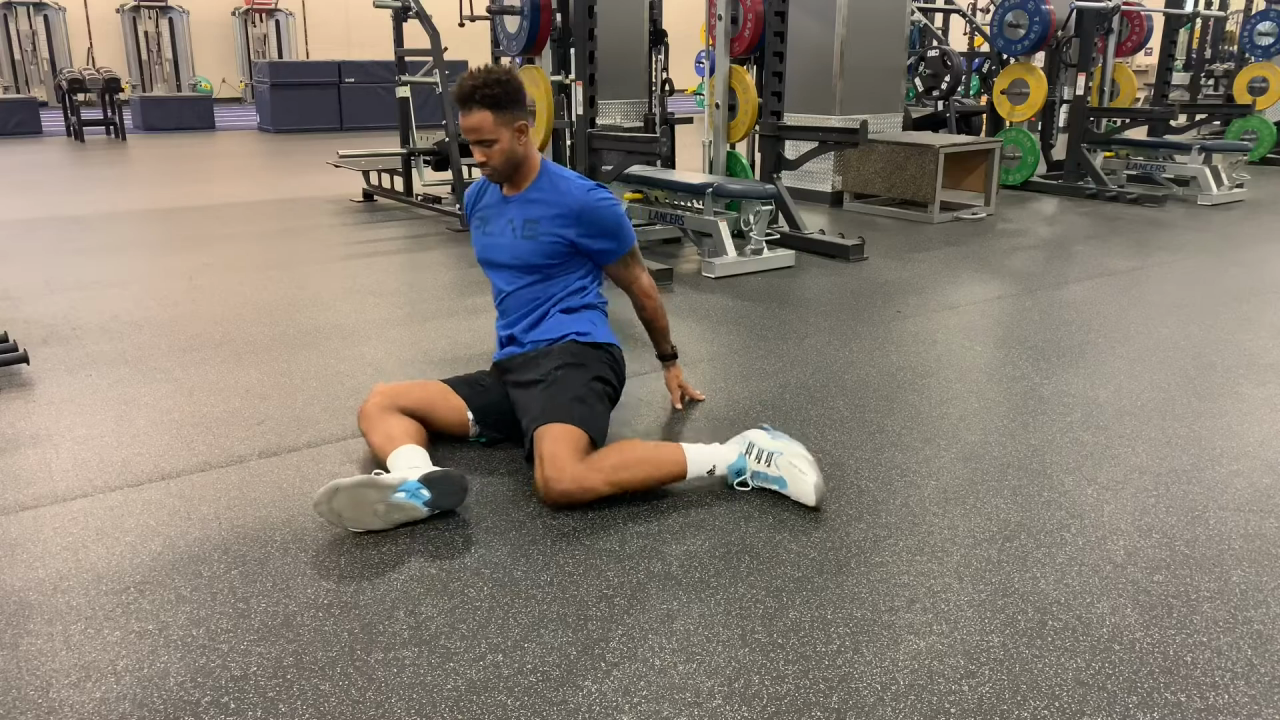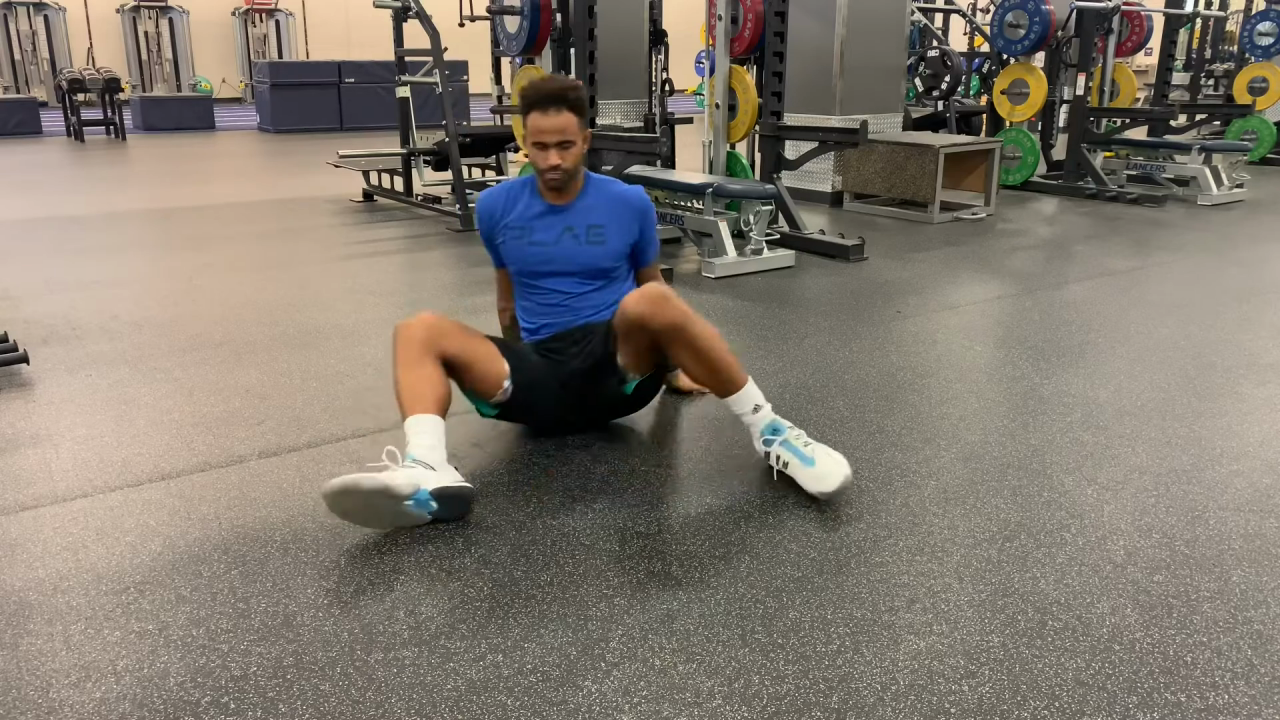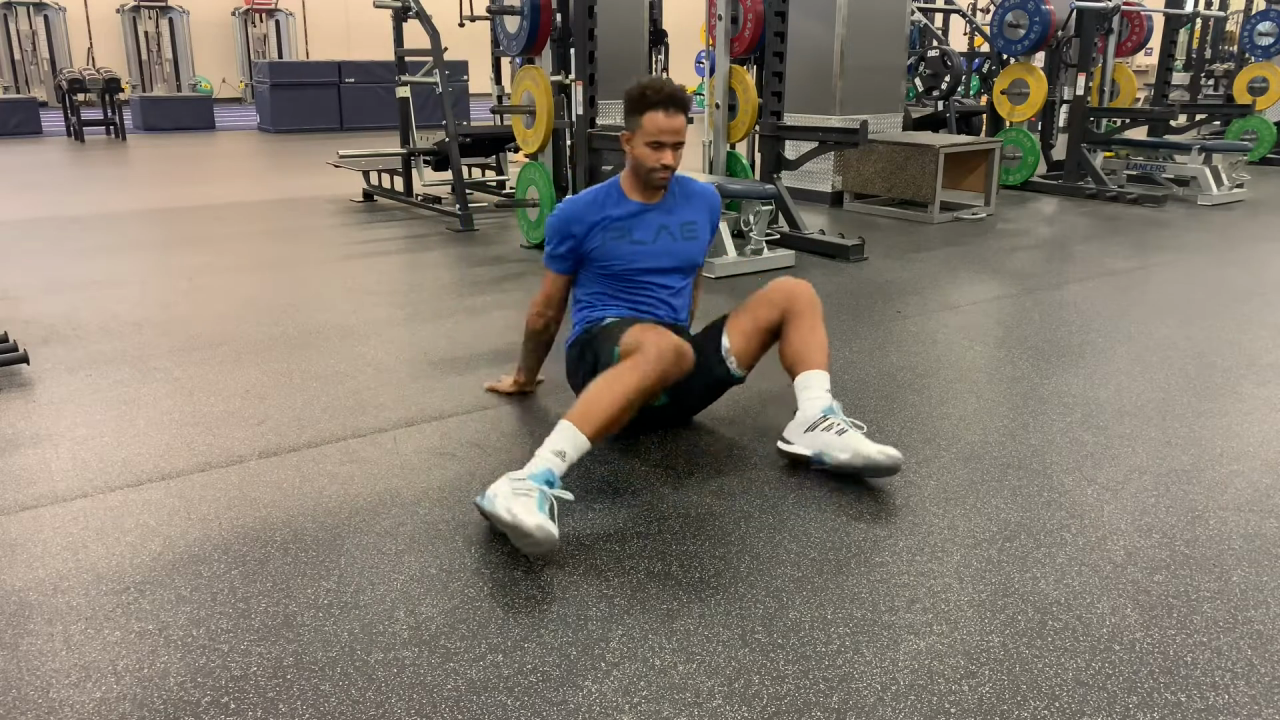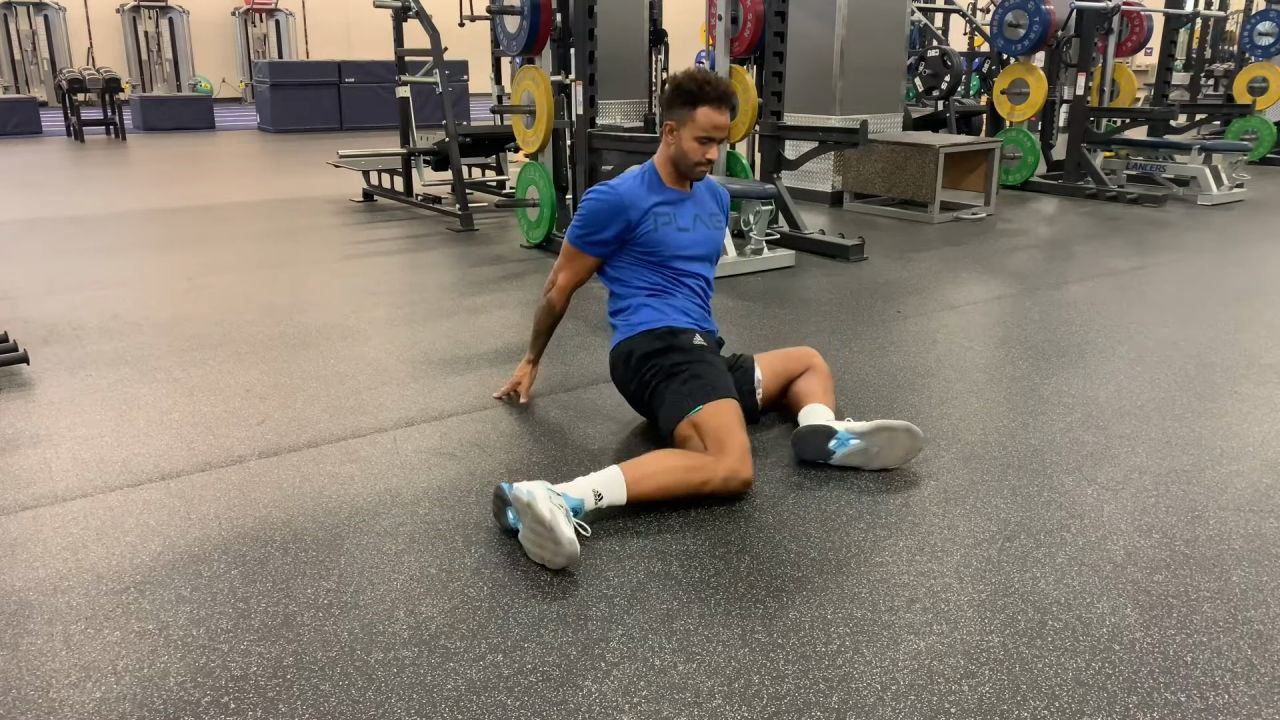
dt=0.7s
person 1, frame 1
left shoulder: (582, 202)
right shoulder: (478, 199)
left elbow: (638, 284)
left wrist: (669, 362)
left hip: (574, 356)
right hip: (514, 367)
left knee: (562, 482)
right knee: (378, 407)
left ankle: (737, 458)
right ankle: (417, 485)
person 1, frame 2
left shoulder: (628, 204)
right shoulder: (496, 207)
left elbow: (652, 283)
left wrist: (672, 364)
right wrist: (516, 373)
left hip: (618, 365)
right hip: (544, 369)
left knee: (650, 304)
right knee: (418, 332)
left ankle: (772, 435)
right ankle: (429, 480)
person 1, frame 3
left shoulder: (704, 201)
right shoulder: (579, 214)
right elbow: (548, 308)
right wrist: (526, 374)
left hip: (672, 346)
right hip: (605, 352)
left knee: (794, 293)
right knee: (669, 352)
left ankle: (816, 426)
right ankle: (532, 482)
person 1, frame 4
left shoulder: (715, 198)
right shoulder: (617, 199)
right elbow: (562, 285)
right wrist: (531, 360)
left hip: (696, 350)
right hip: (660, 349)
left knee: (809, 362)
right knee: (730, 471)
left ankle: (826, 434)
right ankle: (559, 501)
